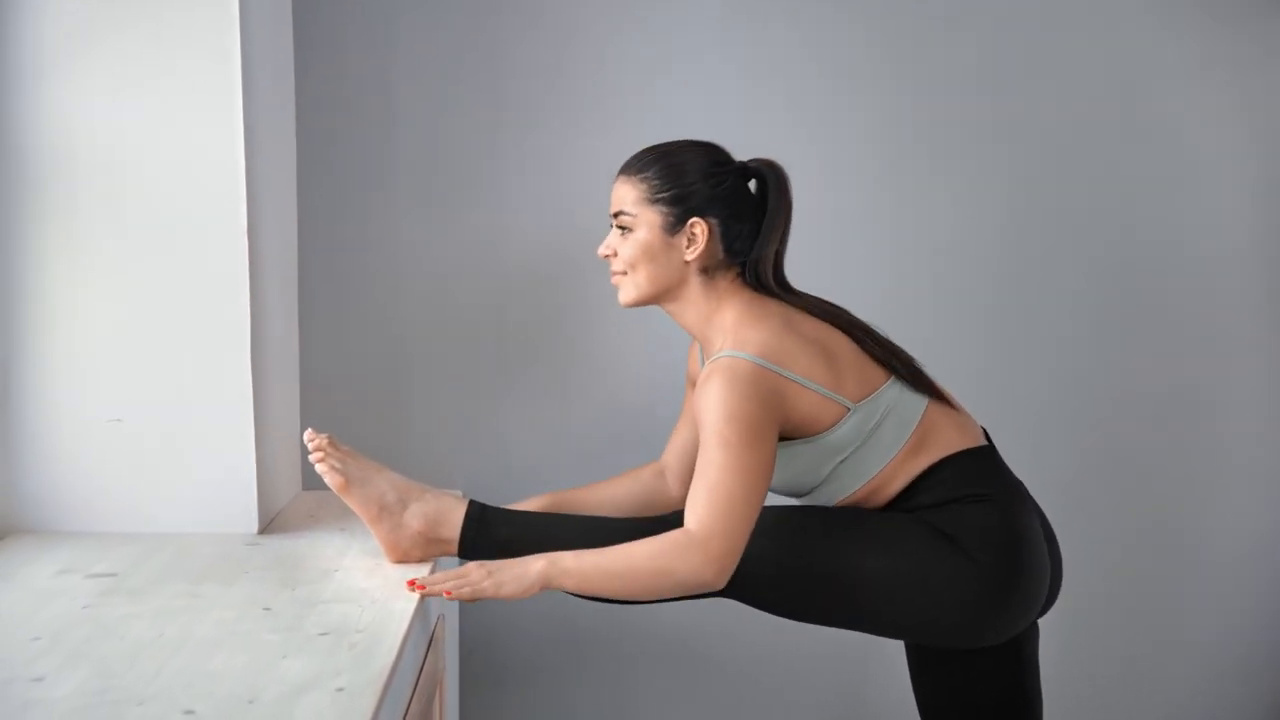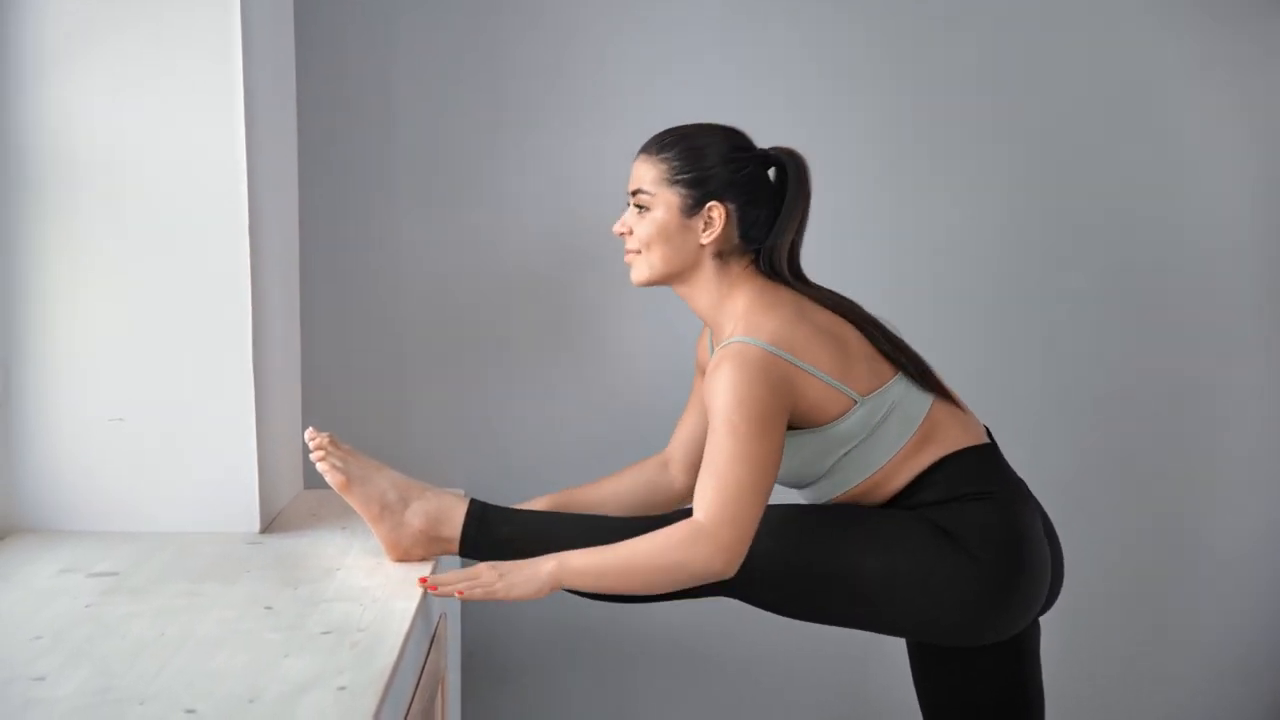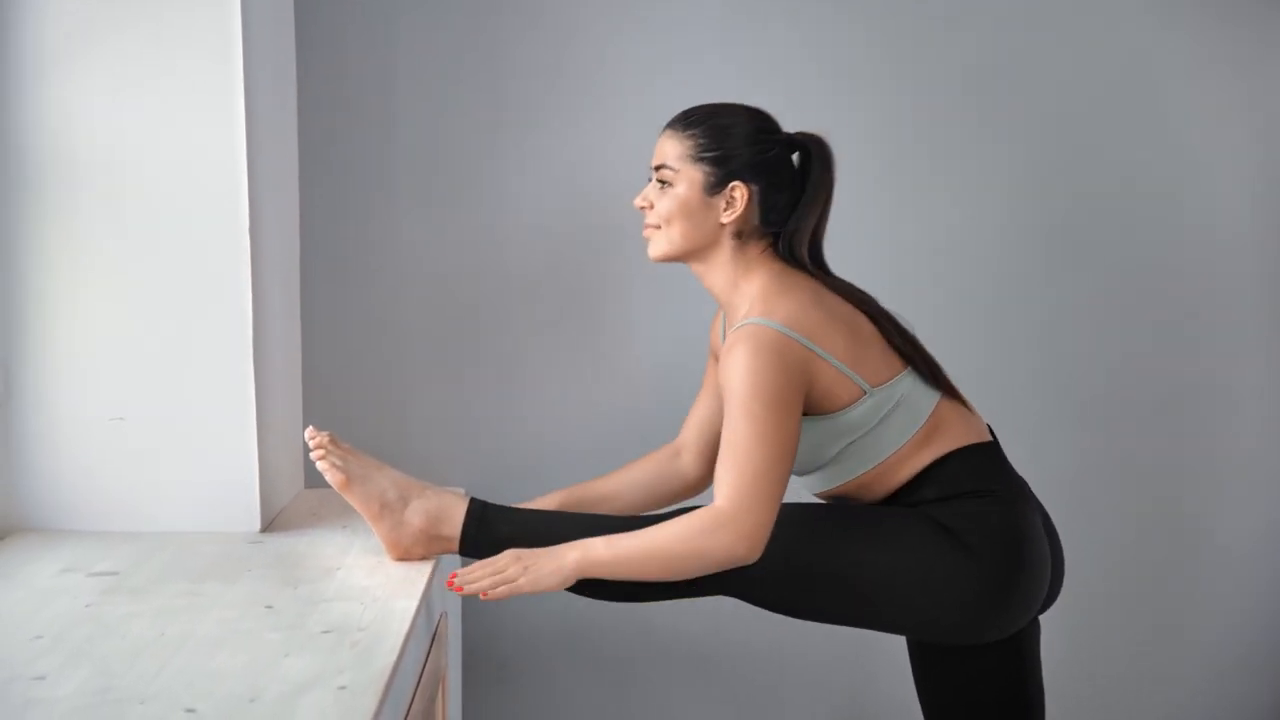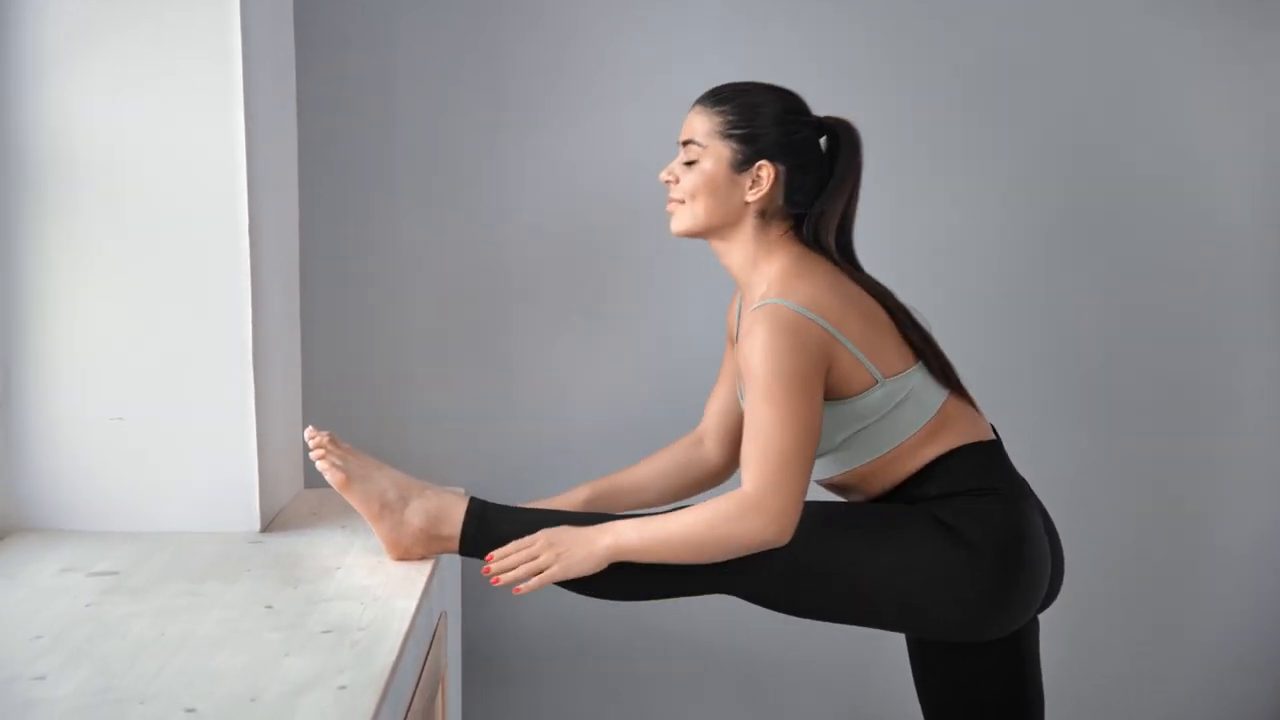
dt=0.1s
person 1, frame 1
left shoulder: (743, 367)
right shoulder: (725, 333)
left elbow: (705, 559)
right elbow: (672, 480)
left wrist: (535, 568)
right wrist: (531, 515)
left hip: (970, 555)
right hip: (986, 555)
left knee: (713, 547)
left ankle: (445, 525)
person 1, frame 2
left shoulder: (752, 352)
right shoulder: (732, 323)
left elbow: (712, 548)
right elbow: (677, 474)
left wrist: (546, 568)
right wrist: (539, 511)
left hip: (970, 552)
right hip: (985, 551)
left knee: (712, 548)
left ankle: (447, 524)
person 1, frame 3
left shoulder: (766, 336)
right shoulder: (747, 306)
left elbow: (735, 533)
right elbow: (688, 461)
left wrist: (566, 558)
right wrist: (550, 506)
left hip: (969, 550)
right hip: (985, 550)
left knee: (718, 545)
left ankle: (447, 522)
person 1, frame 4
left shoulder: (783, 315)
right shoulder: (762, 291)
left elbow: (764, 515)
right elbow: (712, 449)
left wrist: (602, 542)
right wrist: (578, 502)
left hip: (970, 548)
right hip: (979, 547)
left knee: (724, 551)
left ankle: (448, 521)
